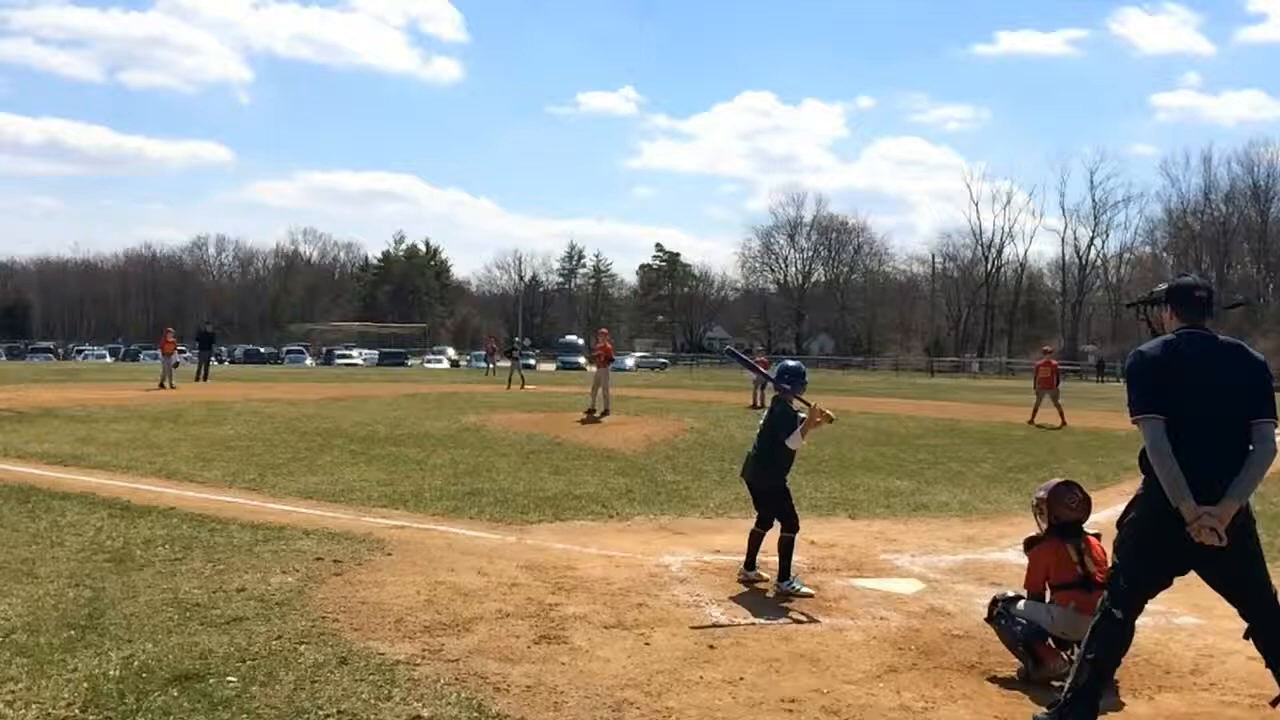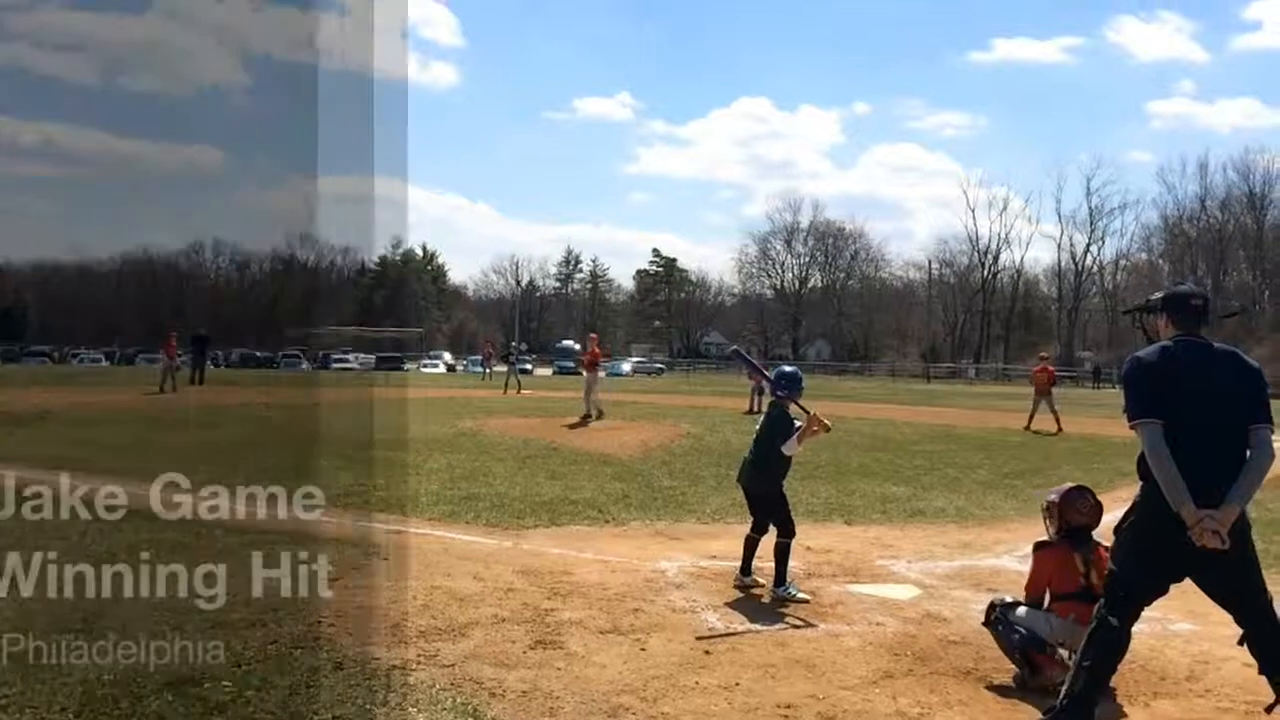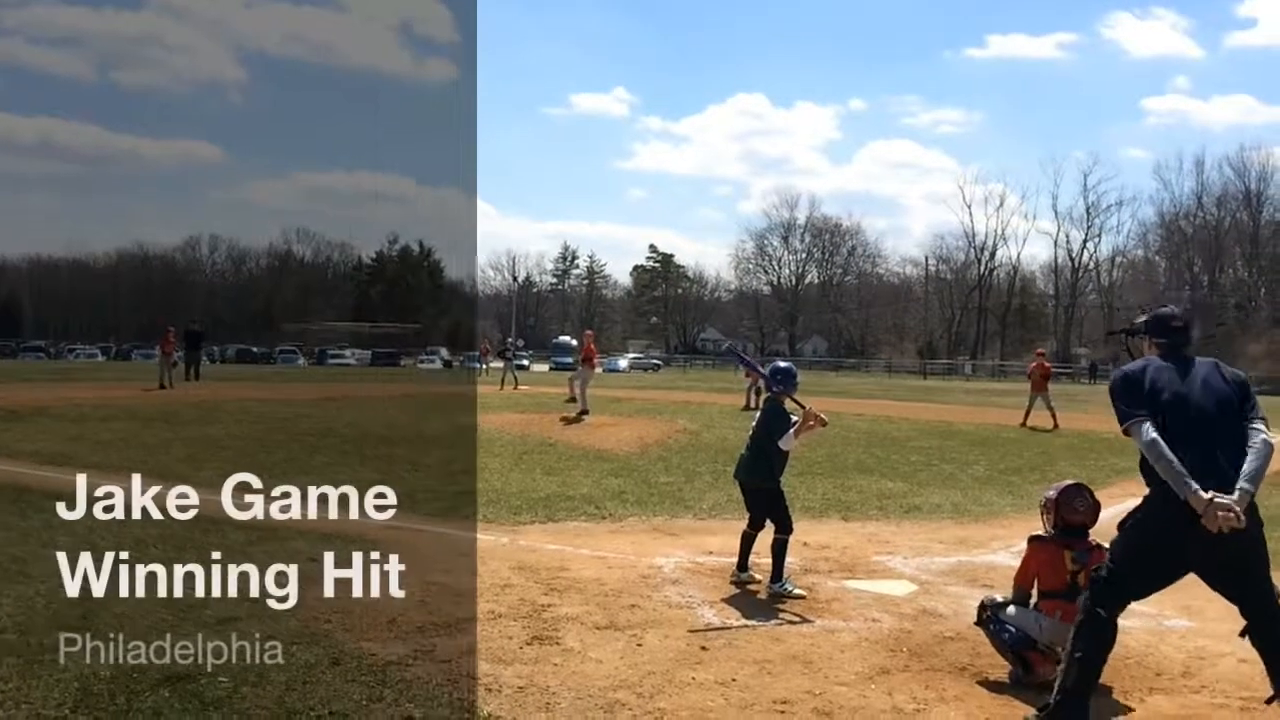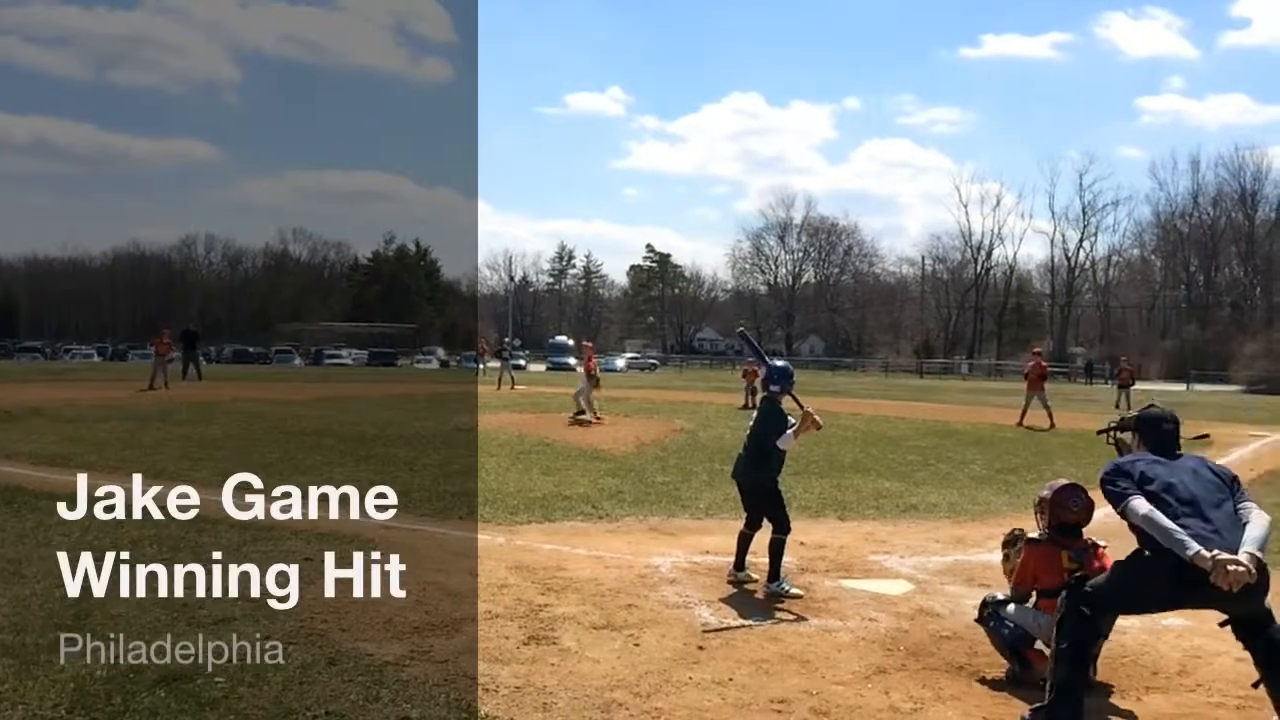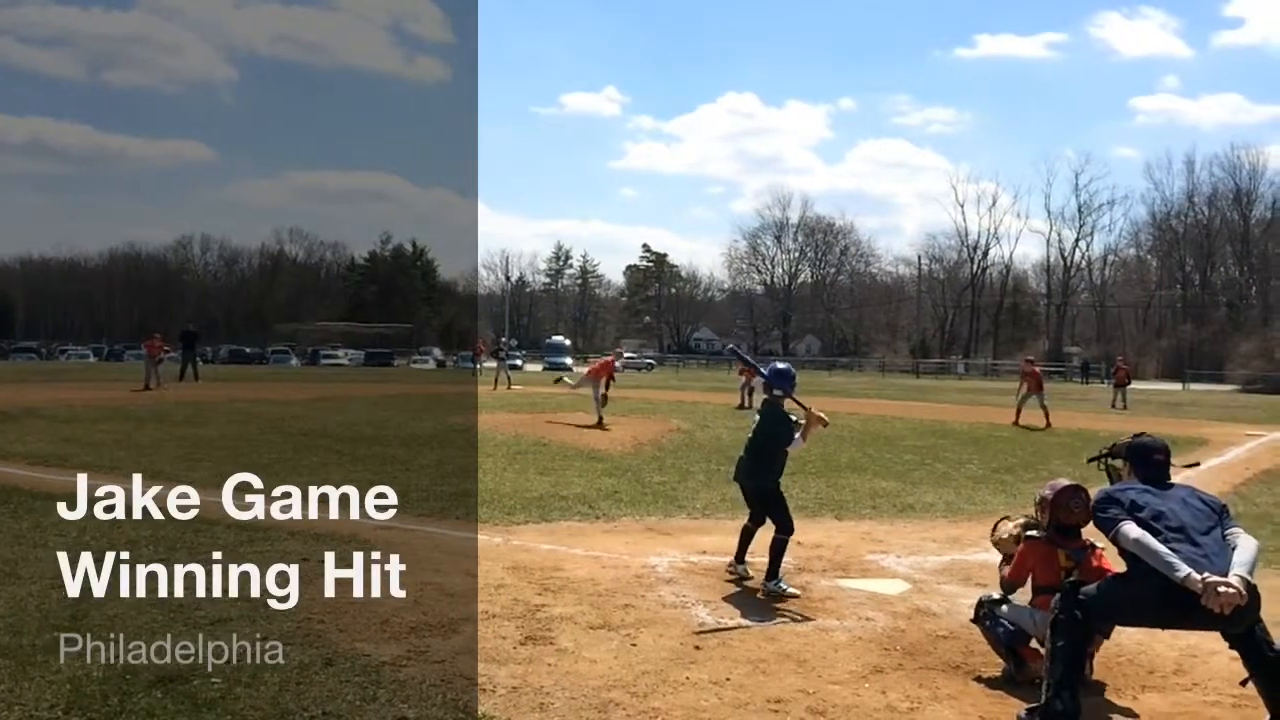
dt=0.5s
person 1, frame 1
left shoulder: (1148, 358)
left elbow: (1156, 439)
left wrist: (1188, 511)
right wrist: (1225, 509)
left hip: (1163, 508)
right hip: (1229, 513)
left knee: (1119, 608)
person 1, frame 2
left shoulder: (1145, 364)
left elbow: (1154, 444)
left wrist: (1188, 514)
right wrist: (1226, 514)
left hip: (1161, 514)
right hip: (1225, 517)
left knee: (1115, 615)
person 1, frame 3
left shoulder: (1131, 376)
right shoulder: (1230, 376)
left elbow: (1149, 441)
left wrist: (1199, 499)
right wrist: (1240, 497)
left hip: (1172, 512)
right hip: (1238, 514)
left knee: (1102, 601)
person 1, frame 4
left shoulder: (1121, 468)
right shoulder: (1216, 470)
left elbow: (1143, 513)
left wrist: (1202, 559)
right wrist: (1248, 560)
left hip: (1180, 570)
right hip: (1245, 576)
left knee: (1080, 602)
person 1, frame 5
left shoulder: (1111, 496)
right shoulder: (1204, 498)
left elbow: (1135, 538)
right elbow: (1246, 541)
left wrist: (1193, 581)
right wrist: (1238, 581)
left hip: (1169, 594)
right hip: (1233, 596)
left knee: (1071, 605)
person 2, frame 1
left shoulder: (779, 405)
right shoulder: (784, 410)
left elbow: (799, 424)
right elbow: (792, 443)
left wrist: (818, 419)
right wrist: (811, 421)
left hip: (756, 471)
right hip: (768, 476)
left knee: (765, 519)
right knee: (790, 523)
left ankle: (748, 569)
right ankle: (784, 581)
person 2, frame 2
left shoulder: (776, 411)
right shoulder: (781, 416)
left elbow: (795, 433)
right elbow: (788, 449)
left wrist: (814, 428)
right wrist: (807, 428)
left hip: (752, 477)
right hip: (764, 481)
left knee: (760, 524)
right knee: (786, 529)
left ankle: (744, 575)
right ankle: (780, 587)
person 2, frame 3
left shoulder: (770, 407)
right shoulder: (777, 411)
left elbow: (791, 428)
right elbow: (785, 443)
left wrist: (811, 423)
right wrist: (804, 422)
left hip: (749, 473)
right hip: (762, 477)
left knee: (757, 520)
right knee: (783, 525)
left ankle: (741, 570)
right ankle: (777, 582)
person 2, frame 4
left shoulder: (767, 406)
right shoulder: (773, 411)
left elbow: (788, 428)
right elbow: (783, 443)
left wrist: (806, 424)
right wrist: (802, 423)
left hip: (747, 473)
right hip: (760, 477)
left knee: (754, 520)
right knee: (781, 525)
left ankle: (738, 570)
right ankle: (774, 582)
person 2, frame 5
left shoulder: (768, 408)
right shoulder: (777, 415)
left elbow: (790, 426)
right elbow: (793, 446)
left wrist: (811, 421)
right wrist: (809, 424)
left hip: (746, 474)
right hip: (762, 479)
left knee: (756, 517)
right knee: (784, 526)
left ankle: (738, 562)
right ankle: (771, 580)
person 3, frame 1
left shoulder: (1042, 546)
right shoulder: (1094, 543)
left elbow: (1035, 598)
left hip: (1067, 619)
left knee: (1000, 606)
left ankle: (1046, 662)
person 3, frame 2
left shoulder: (1048, 552)
right shoulder: (1102, 553)
left elbow: (1033, 603)
left hip: (1066, 630)
left knee: (999, 610)
left ankle: (1043, 670)
person 3, frame 3
left shoulder: (1040, 546)
right shoulder: (1100, 553)
left elbow: (1020, 597)
left hip: (1051, 630)
left knee: (990, 609)
left ankle: (1035, 666)
person 3, frame 4
left shoulder: (1036, 547)
right shoulder: (1096, 551)
left elbow: (1019, 598)
left wrist: (1011, 565)
left hip: (1050, 628)
left knee: (991, 606)
left ankle: (1031, 665)
person 3, frame 5
left shoulder: (1033, 545)
right shoulder: (1093, 552)
left elbow: (1007, 587)
left wrist: (1007, 555)
right wrist: (1100, 634)
left hip: (1046, 625)
left knee: (987, 607)
left ankle: (1027, 663)
